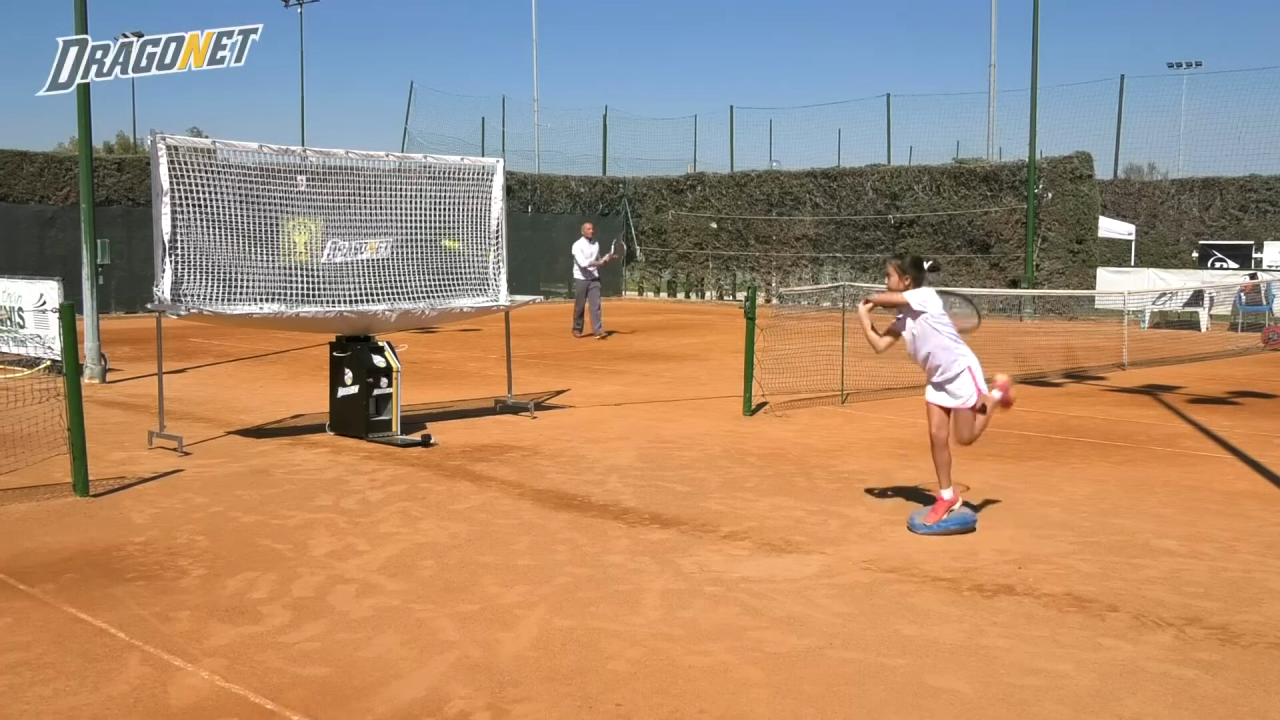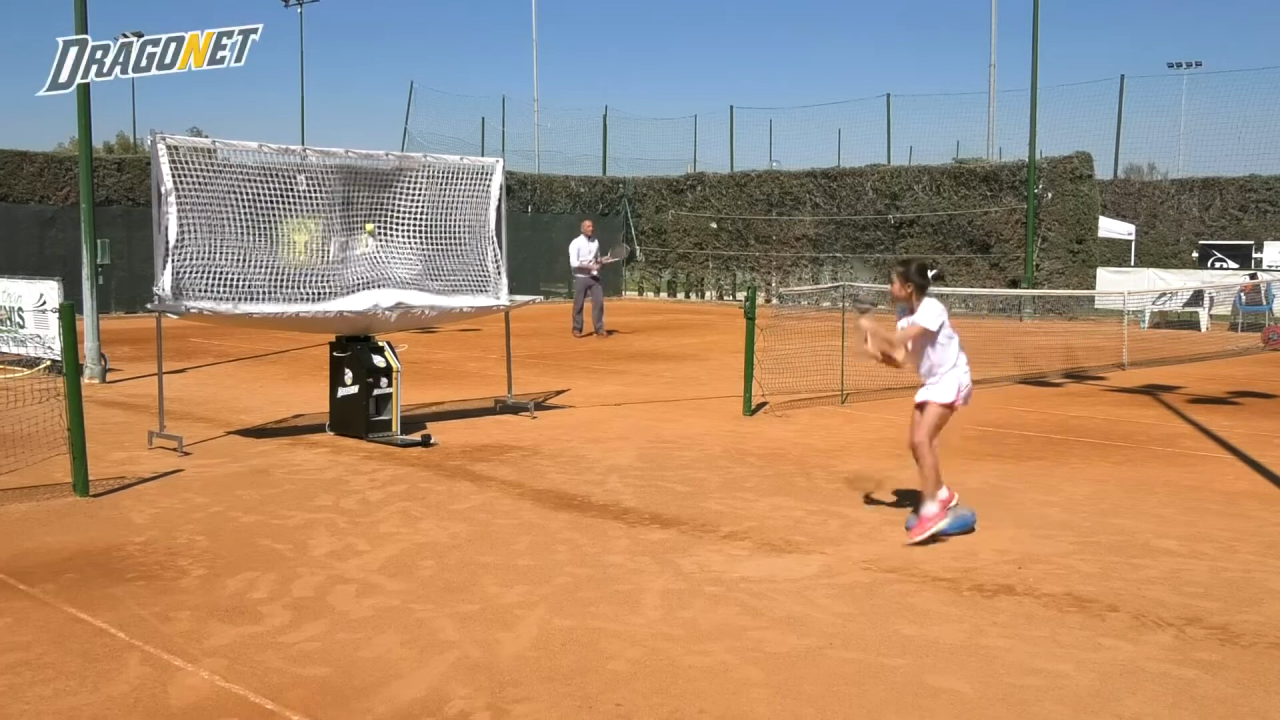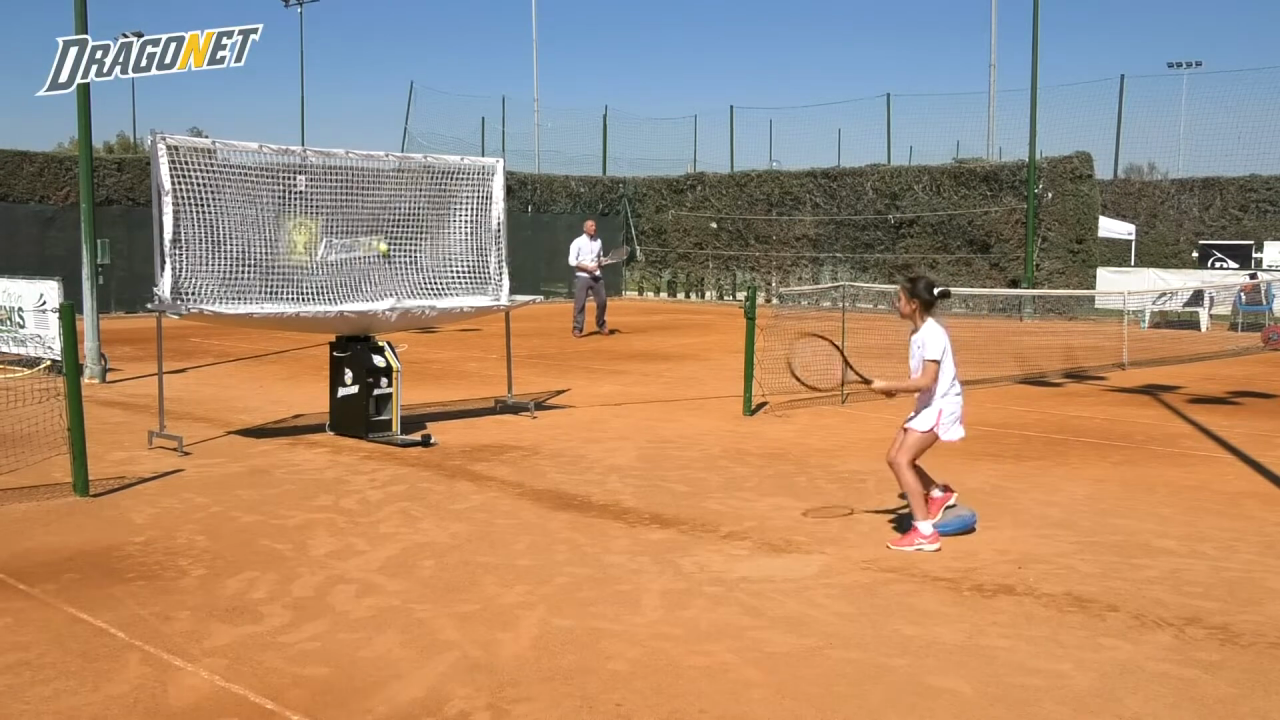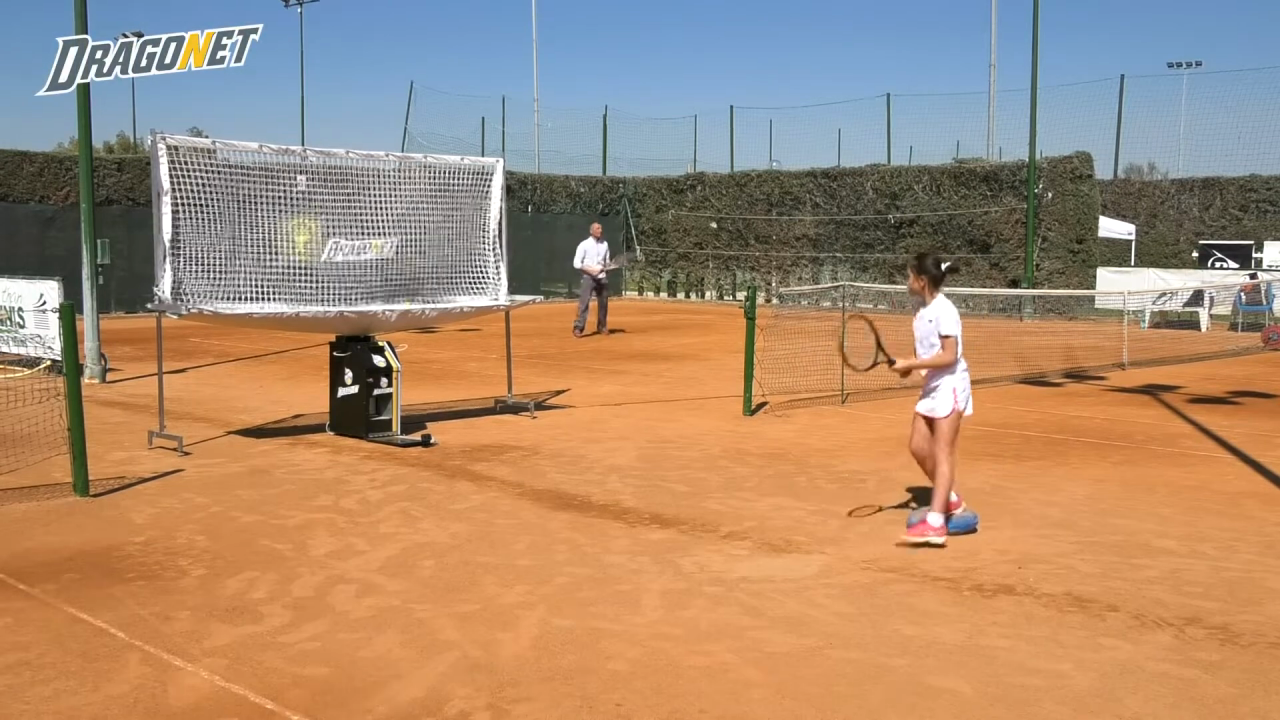
dt=0.2s
person 1, frame 1
left shoulder: (926, 296)
right shoulder: (904, 315)
left elbow: (883, 298)
right elbow: (880, 346)
left wrist: (871, 301)
right wrist: (864, 318)
left hip: (963, 372)
right hip: (938, 379)
left knee: (965, 437)
right knee: (937, 437)
left ankle: (997, 393)
right ankle: (947, 497)
person 1, frame 2
left shoulder: (932, 309)
right shoulder: (906, 317)
left elbow: (901, 340)
right elbow: (900, 357)
left wrist: (871, 327)
right wrist: (881, 349)
left hip: (951, 379)
right hip: (931, 383)
left knee: (922, 440)
right knee: (917, 442)
left ankle: (931, 511)
right ankle: (943, 495)
person 1, frame 3
left shoulder: (933, 335)
right shoulder: (918, 334)
left elbow: (926, 382)
left wrist: (887, 385)
right wrist: (895, 387)
left hip: (941, 407)
right hip: (927, 406)
left knee: (901, 462)
right knee: (895, 457)
left ankle: (924, 532)
right ankle: (941, 494)
person 1, frame 4
left shoulder: (945, 311)
right shoulder: (921, 308)
left elbow: (949, 357)
left wrist: (910, 364)
right wrist: (910, 365)
left hip: (951, 386)
right hip: (933, 387)
left knee: (941, 451)
right knee: (918, 447)
left ankle: (935, 523)
right ankle: (949, 500)
